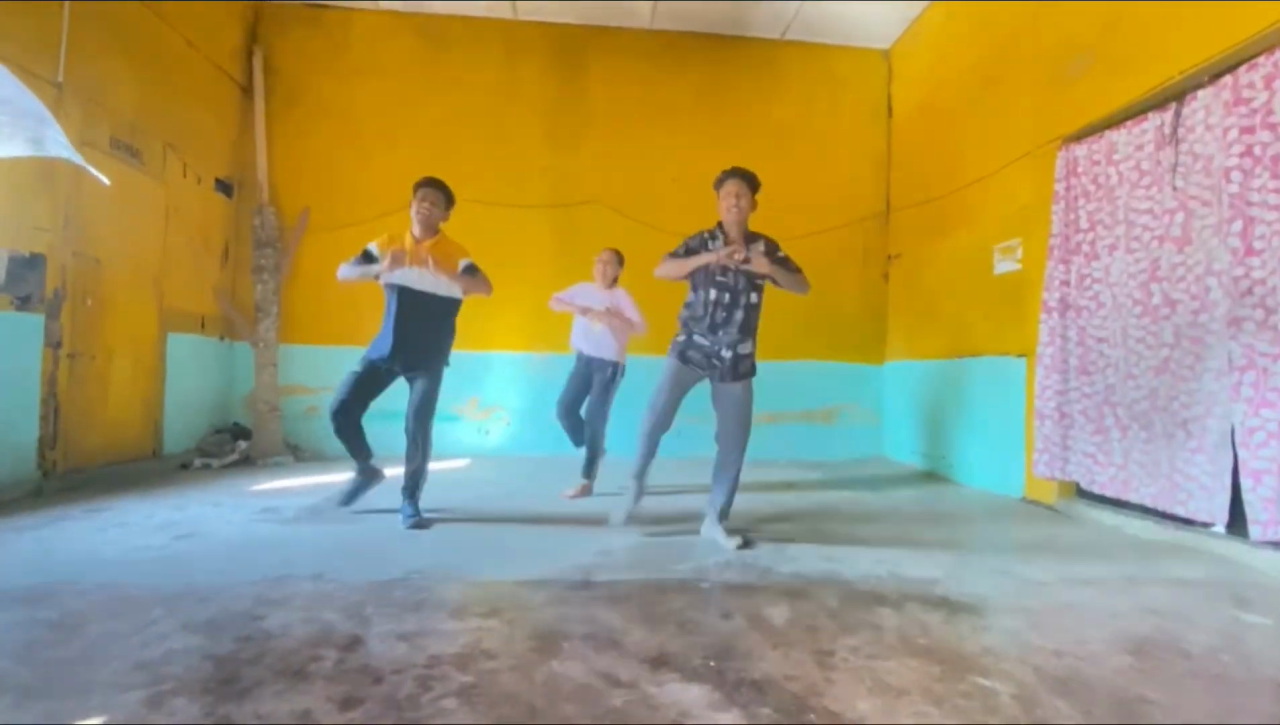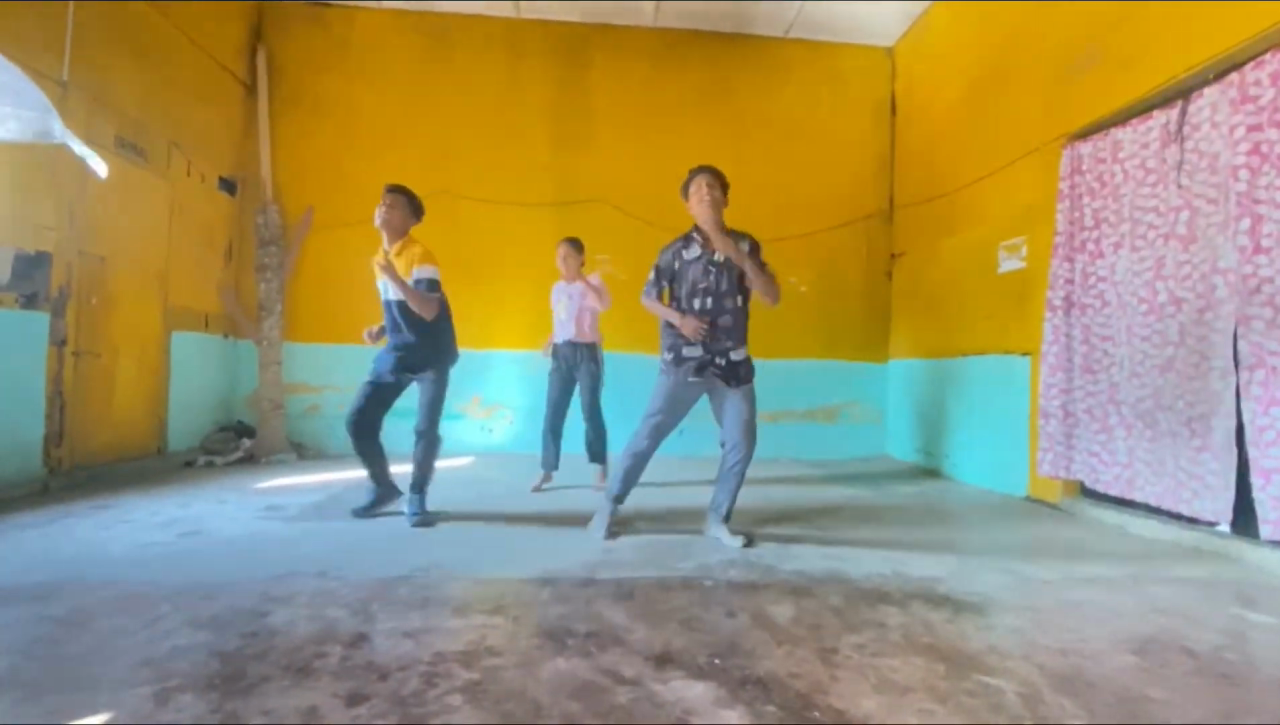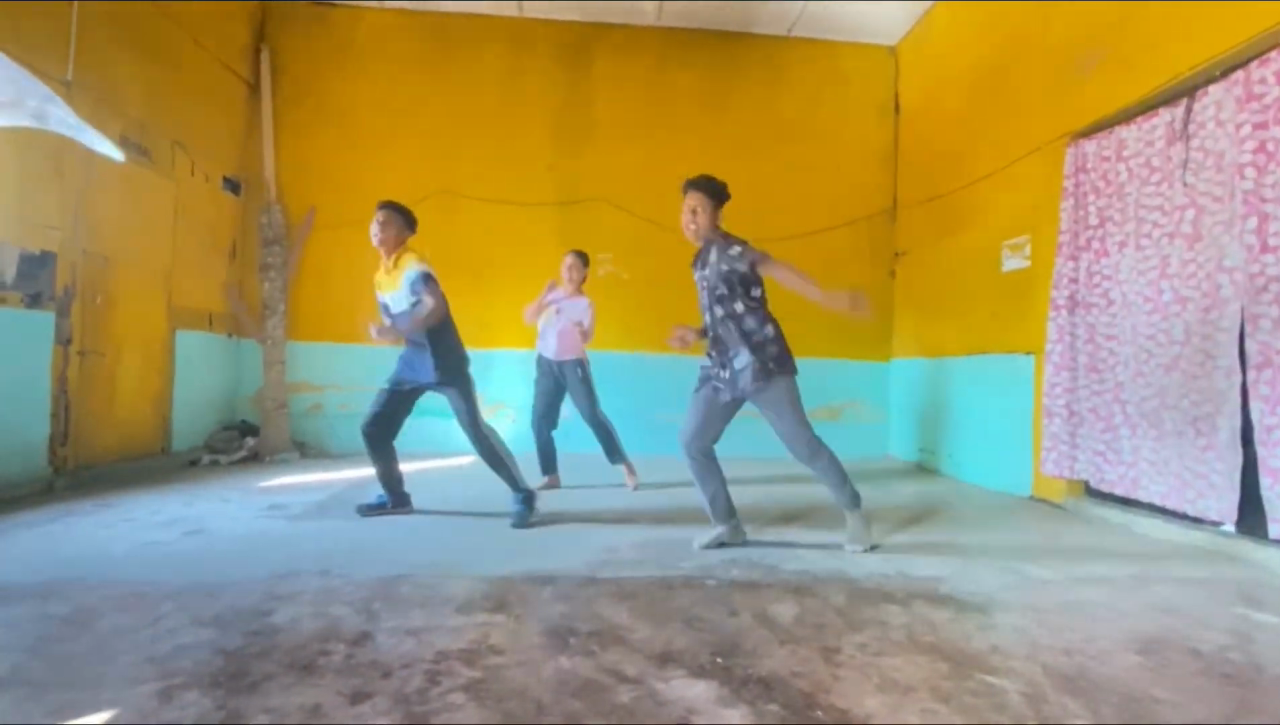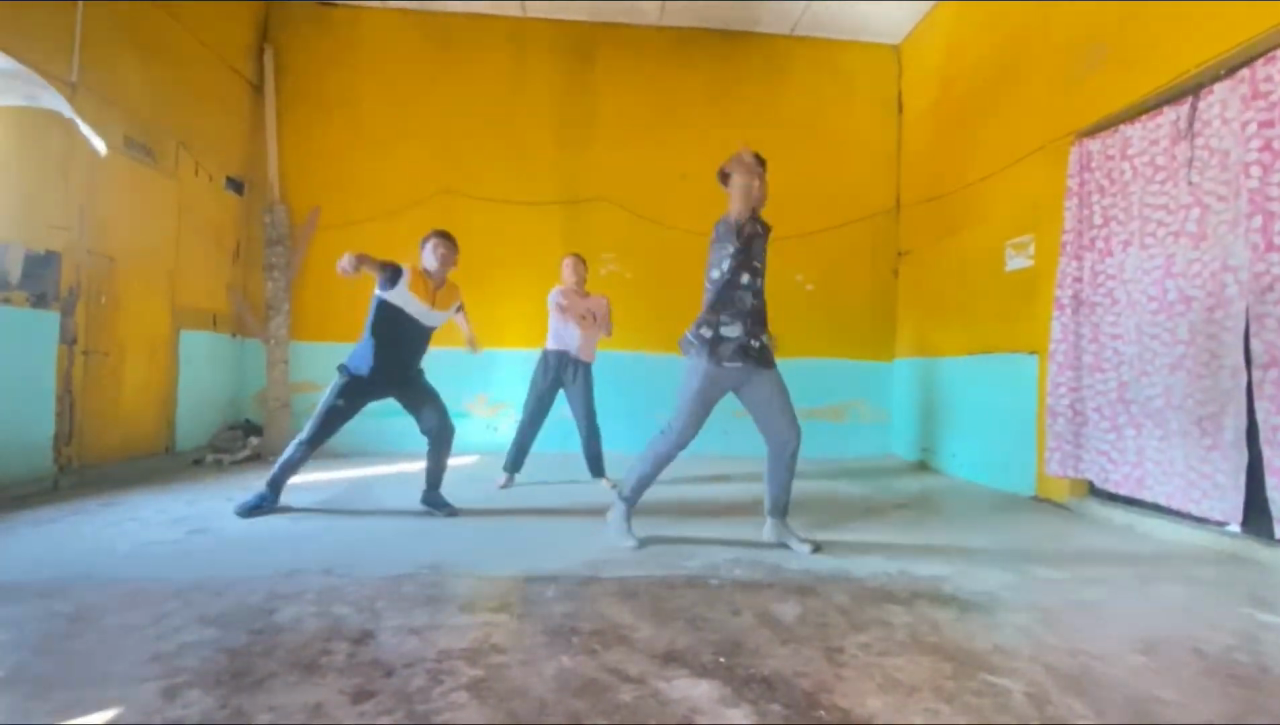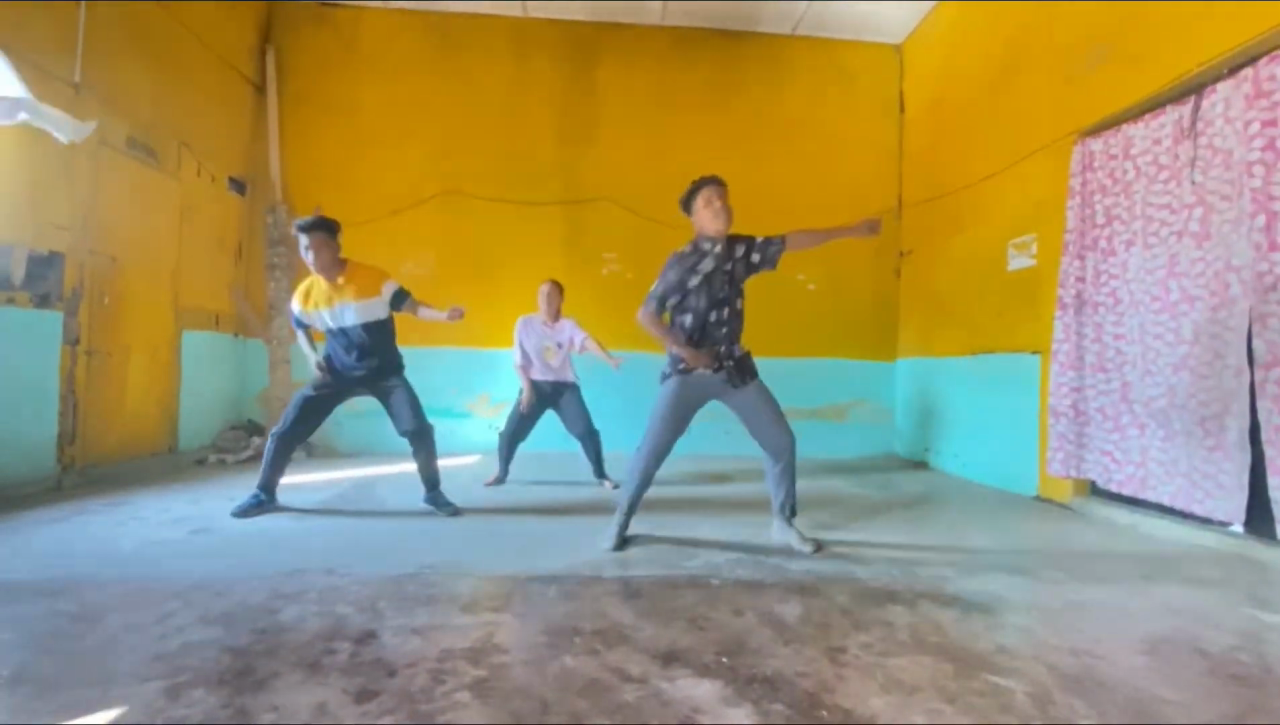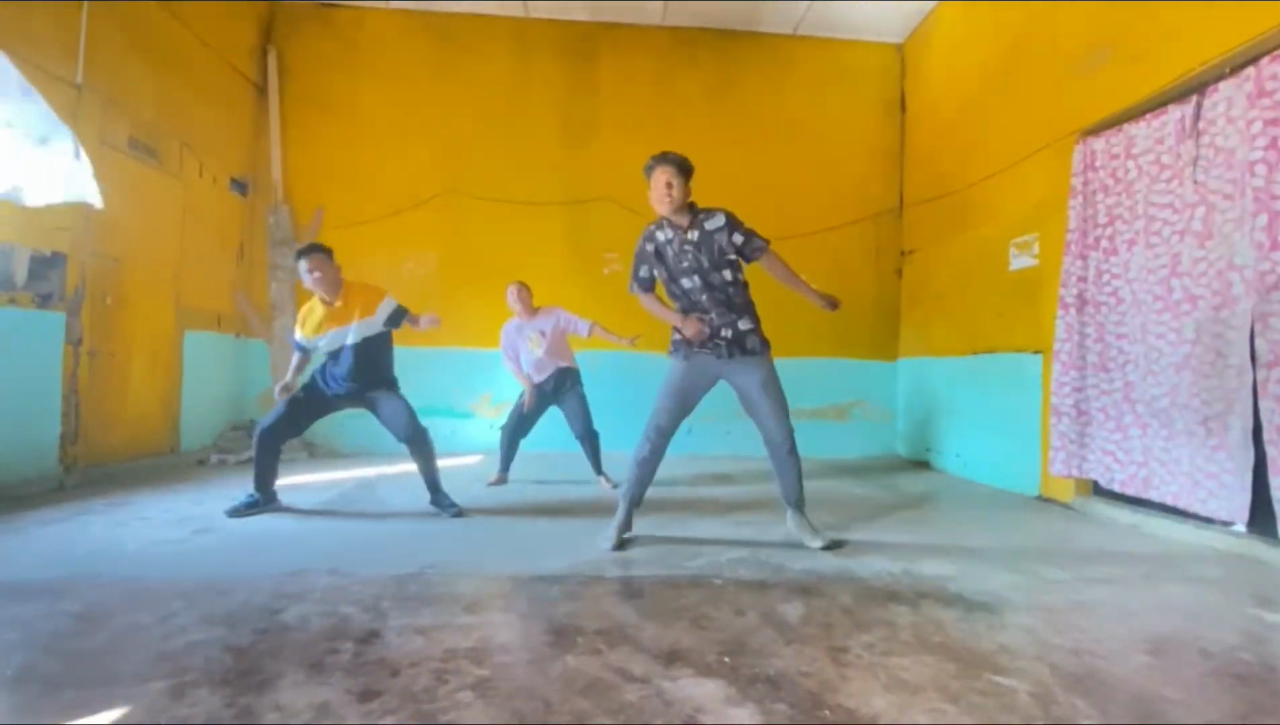
dt=0.4s
person 1, frame 1
left shoulder: (765, 248)
right shoulder: (703, 242)
left elbow: (802, 287)
right elbow: (661, 270)
left wrist: (769, 268)
right wrist: (711, 257)
left hip: (736, 358)
right hip: (691, 347)
left knee: (733, 441)
right knee: (656, 415)
left ankle: (715, 521)
right ankle: (637, 482)
person 1, frame 2
left shoulder: (745, 246)
right shoulder: (676, 251)
left elbow: (772, 297)
right elbow: (648, 297)
left wrist: (736, 256)
right wrist: (677, 318)
left hip: (732, 363)
right hip: (684, 362)
left knee: (741, 445)
right knee: (648, 434)
left ankle: (718, 519)
right ankle: (610, 504)
person 1, frame 3
left shoulder: (728, 251)
right shoulder: (704, 263)
left elbow: (772, 267)
left wrist: (828, 296)
right wrist: (696, 335)
left hip: (763, 365)
right hip: (723, 370)
left knee: (803, 444)
right knee: (693, 442)
left ankle: (852, 511)
right ankle: (726, 524)
person 1, frame 4
left shoulder: (757, 231)
right shoulder: (733, 224)
right elbow: (736, 212)
right wrist: (740, 180)
left hip: (754, 353)
right hip: (715, 350)
left knee: (787, 436)
right knee: (679, 434)
left ankle: (776, 522)
right ankle: (623, 506)
person 1, frame 5
left shoulder: (739, 249)
right shoulder: (684, 262)
left elbow: (791, 242)
right elbow: (645, 314)
left wrist: (851, 230)
right wrist: (682, 351)
left hip: (734, 368)
right hip: (688, 371)
left knee: (782, 441)
right knee: (654, 446)
left ankle: (783, 523)
right ankle: (622, 518)
person 1, frame 6
left shoulder: (720, 221)
right shoulder: (652, 240)
left elbow: (763, 254)
right elbow: (642, 291)
left wrist: (812, 295)
right wrist: (679, 320)
left hip: (745, 346)
right hip: (693, 350)
left knee: (780, 435)
right knee: (657, 431)
left ankle: (796, 514)
right ankle: (625, 513)
person 2, frame 1
left shoulder: (454, 254)
right shoulder: (387, 244)
left elbow: (485, 288)
right elbow: (343, 273)
left wrist: (442, 269)
right wrist: (378, 268)
left hip: (428, 357)
right hip: (386, 350)
left knee: (417, 428)
right knee: (341, 410)
left ankle: (410, 501)
right ankle: (365, 470)
person 2, frame 2
left shoulder: (420, 257)
right shoulder: (381, 259)
left elbow: (428, 311)
left wrist: (396, 280)
right wrist: (381, 328)
left hip: (434, 358)
right hip: (396, 356)
left knee: (426, 427)
right knee: (359, 419)
left ankle: (417, 497)
right ankle: (383, 487)
person 2, frame 3
left shoulder: (412, 265)
right shoulder: (381, 275)
left elbow: (436, 306)
left wrist: (401, 333)
right wrist: (385, 330)
left hip: (444, 364)
right hip: (411, 365)
left knee: (476, 431)
right knee: (372, 428)
left ankle: (522, 494)
right ankle: (395, 496)
person 2, frame 4
left shoulder: (451, 294)
right shoulder: (401, 275)
right elbow: (357, 263)
left wrist: (468, 333)
right wrist: (352, 263)
left hip: (406, 375)
right hip: (364, 372)
left knee: (442, 428)
right knee: (313, 434)
left ankle: (432, 493)
right ankle: (271, 491)
person 2, frame 5
left shoulder: (375, 280)
right shoulder: (304, 294)
left elbow: (412, 308)
right elbow: (301, 330)
left wrist: (443, 315)
right wrist: (312, 354)
left hip: (383, 371)
right hip: (338, 371)
left knee: (418, 428)
right knee: (285, 431)
left ankle: (433, 491)
right ankle: (265, 493)
person 2, frame 6
left shoulder: (372, 297)
right shoulder: (307, 316)
left elbow: (408, 319)
right elbow: (301, 353)
left wrist: (425, 323)
right wrist: (290, 380)
left hip: (375, 386)
right hip: (328, 386)
left knee: (414, 432)
right knee: (267, 431)
left ankle: (437, 493)
right ankle: (264, 495)
person 3, frame 1
left shoulder: (622, 297)
right shoulder: (582, 289)
left elbow: (640, 329)
right elbow: (554, 302)
left wrist: (615, 318)
right wrist: (576, 309)
left hip: (610, 365)
right hip: (584, 361)
left knee: (593, 422)
right knee: (564, 408)
left ankle: (587, 481)
right ankle: (591, 447)
person 3, frame 2
left shoulder: (592, 282)
right shoulder: (557, 287)
left elbow: (603, 304)
left wrist: (583, 280)
right wrist: (550, 340)
left hip: (586, 352)
right hip: (561, 353)
left knee: (591, 409)
right knee: (553, 413)
left ankle: (601, 467)
right ankle: (547, 470)
person 3, frame 3
left shoulder: (584, 303)
right shoulder: (553, 294)
left elbow: (585, 338)
right elbow: (529, 318)
left wrist: (581, 330)
right wrist: (543, 297)
left hip: (573, 364)
right hip: (546, 364)
left knee: (593, 415)
right knee: (540, 422)
left ankle: (624, 464)
right ankle: (552, 475)
person 3, frame 4
left shoulder: (597, 301)
right shoulder: (558, 294)
left elbow: (607, 333)
right elbow: (557, 309)
left wrist: (606, 310)
right wrist: (564, 311)
left hip: (580, 366)
right hip: (553, 360)
left knee: (588, 422)
right knee: (530, 419)
left ankle: (599, 474)
right ankle: (510, 471)
person 3, frame 5
left shoulder: (567, 325)
right shoulder: (524, 323)
left elbow: (587, 341)
right elbow: (519, 361)
left wrist: (609, 358)
right wrist: (526, 388)
left hip: (565, 387)
right hip: (536, 386)
left knee: (586, 431)
right knee: (509, 433)
left ankle: (601, 475)
right ankle: (501, 473)
person 3, frame 6
left shoulder: (554, 315)
right shoulder: (509, 329)
left elbow: (587, 327)
right elbow: (511, 363)
left wrist: (620, 340)
right wrist: (526, 385)
left hip: (566, 380)
right hip: (537, 386)
left knee: (584, 431)
right knee: (511, 428)
left ankle: (599, 473)
right ankle: (502, 473)
